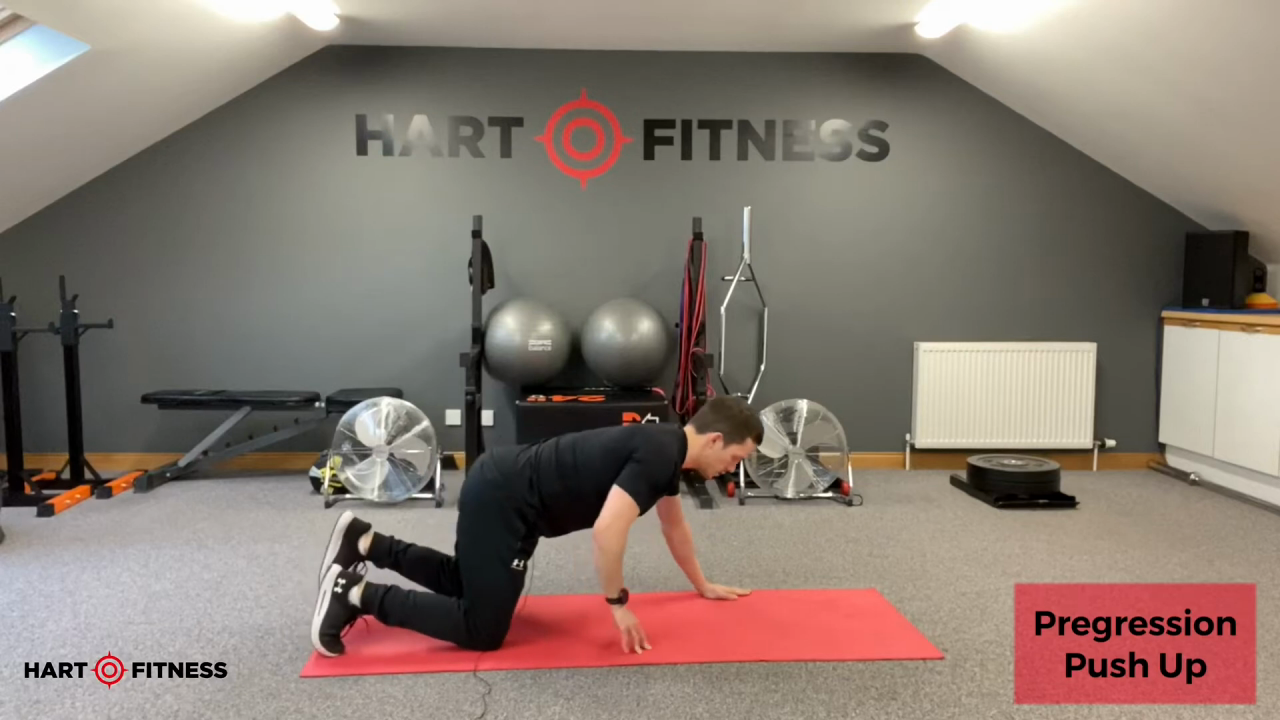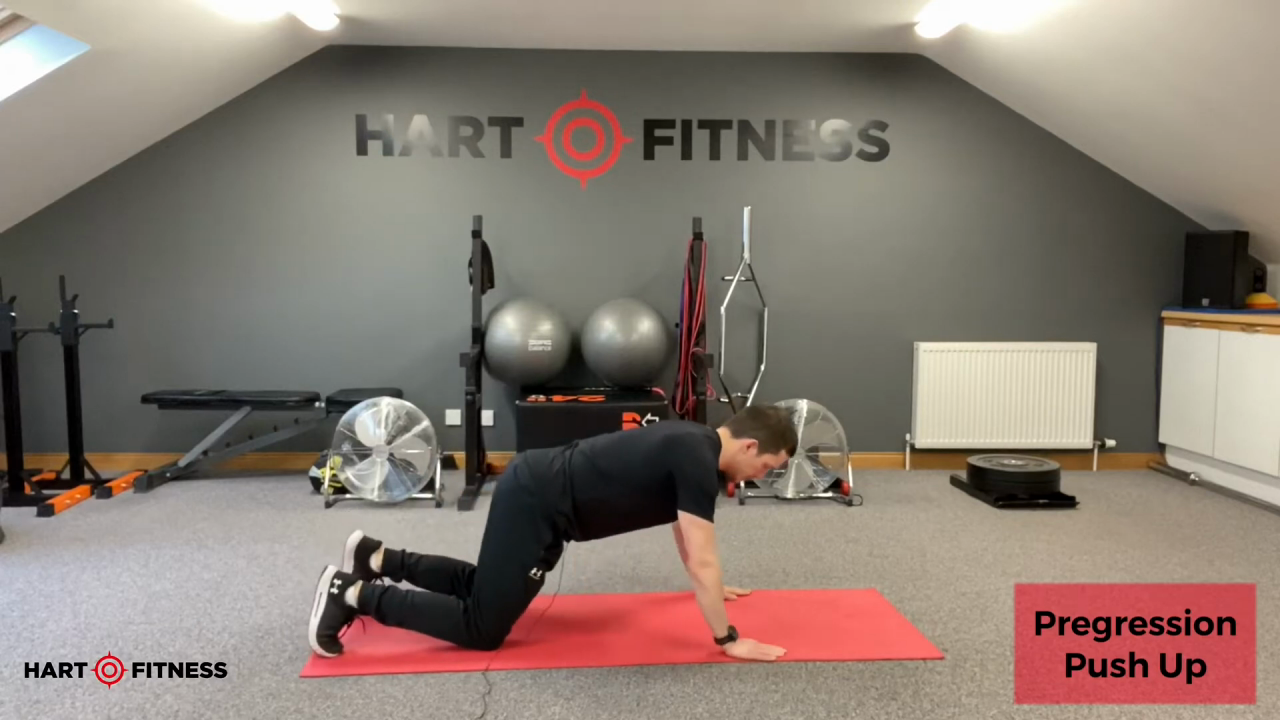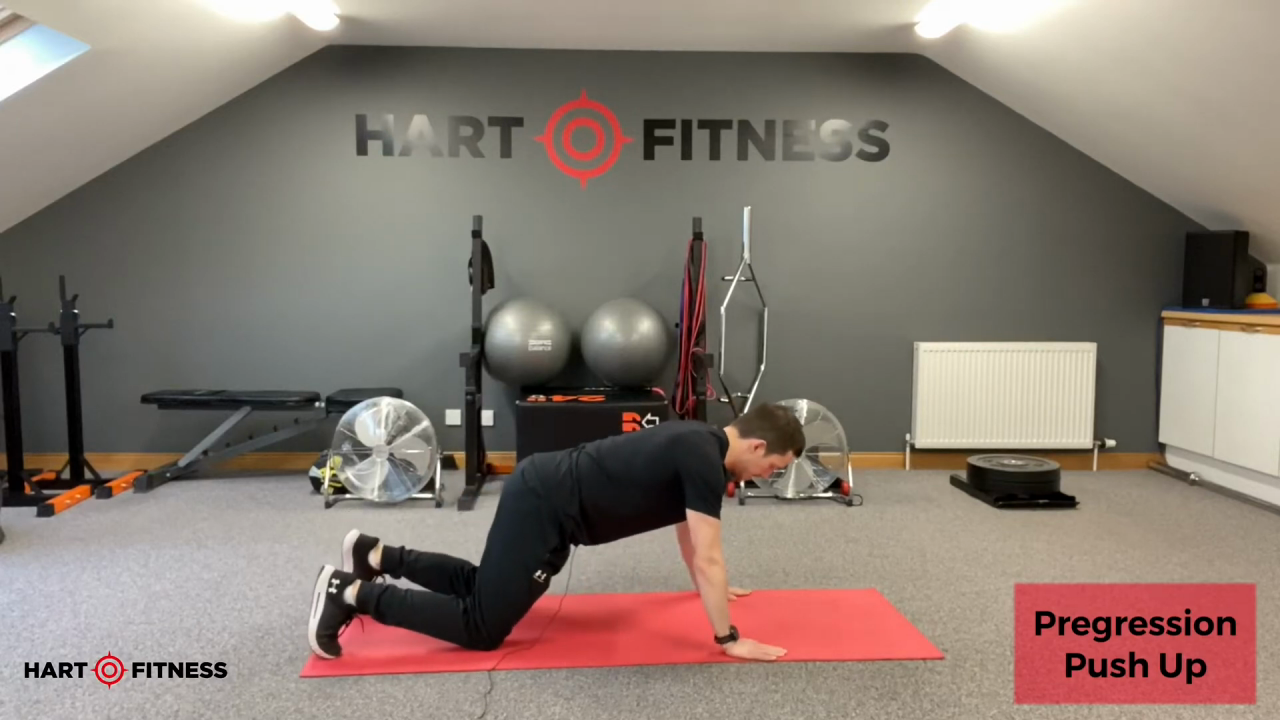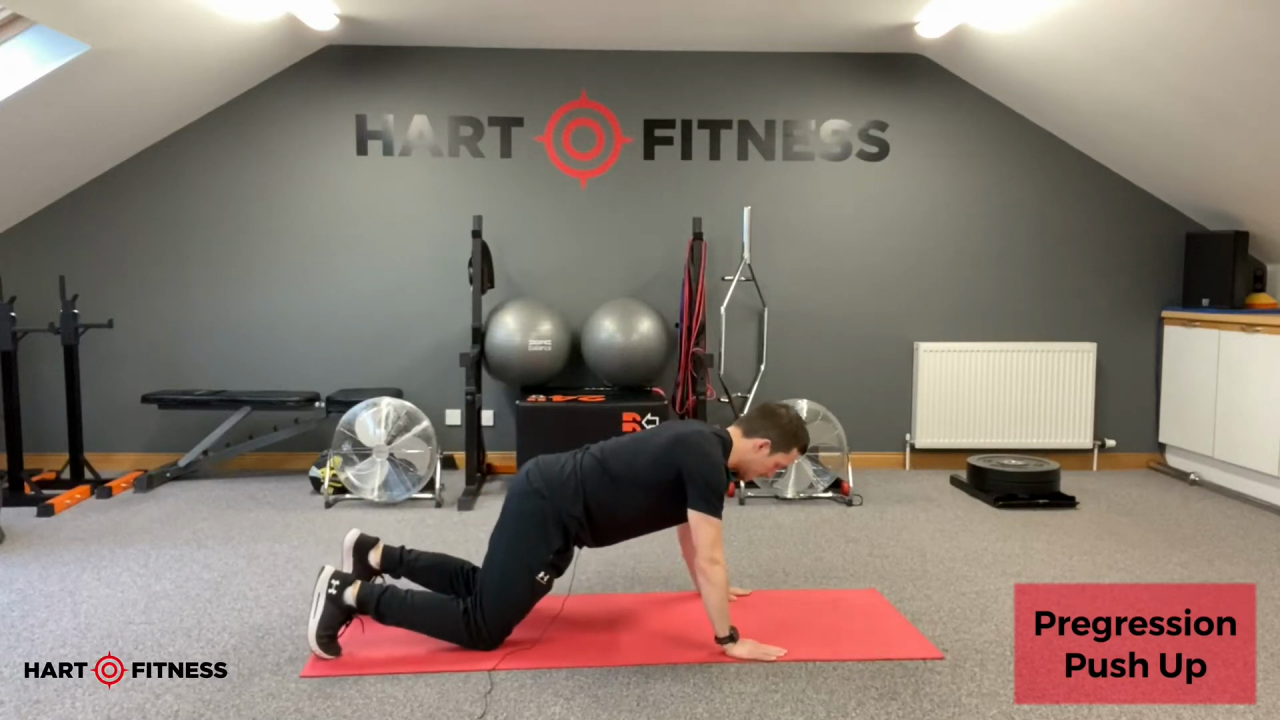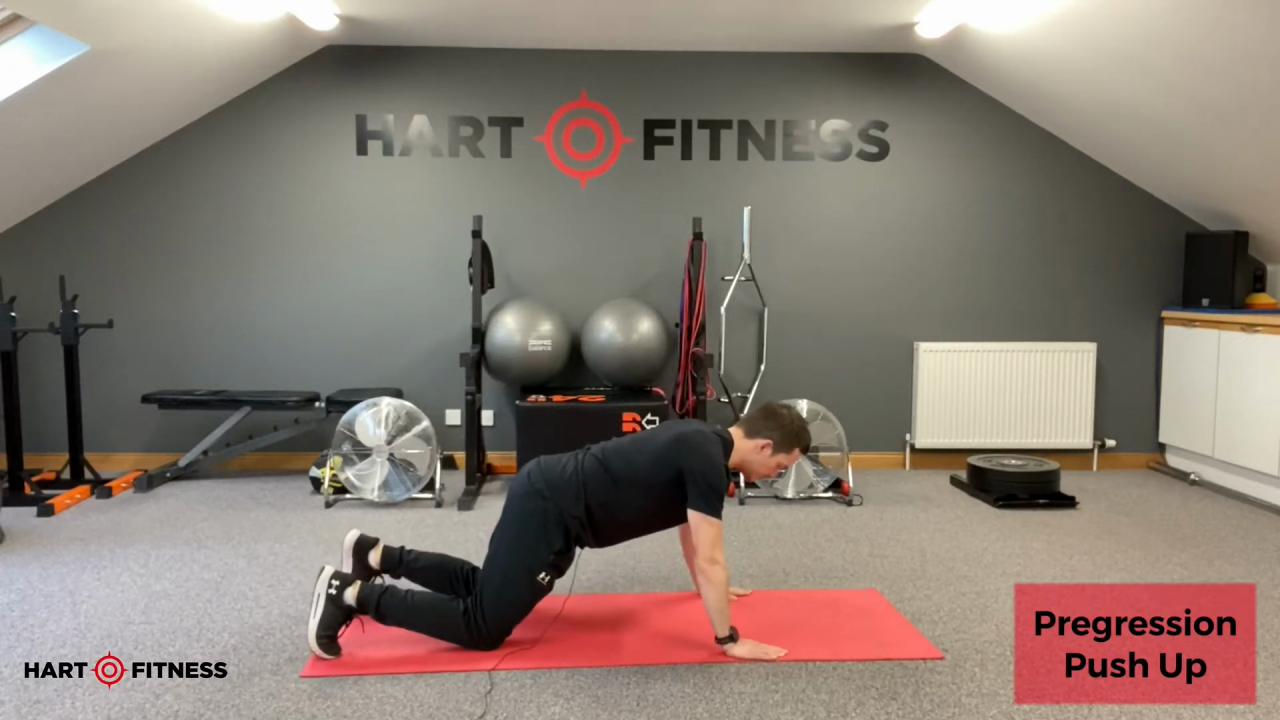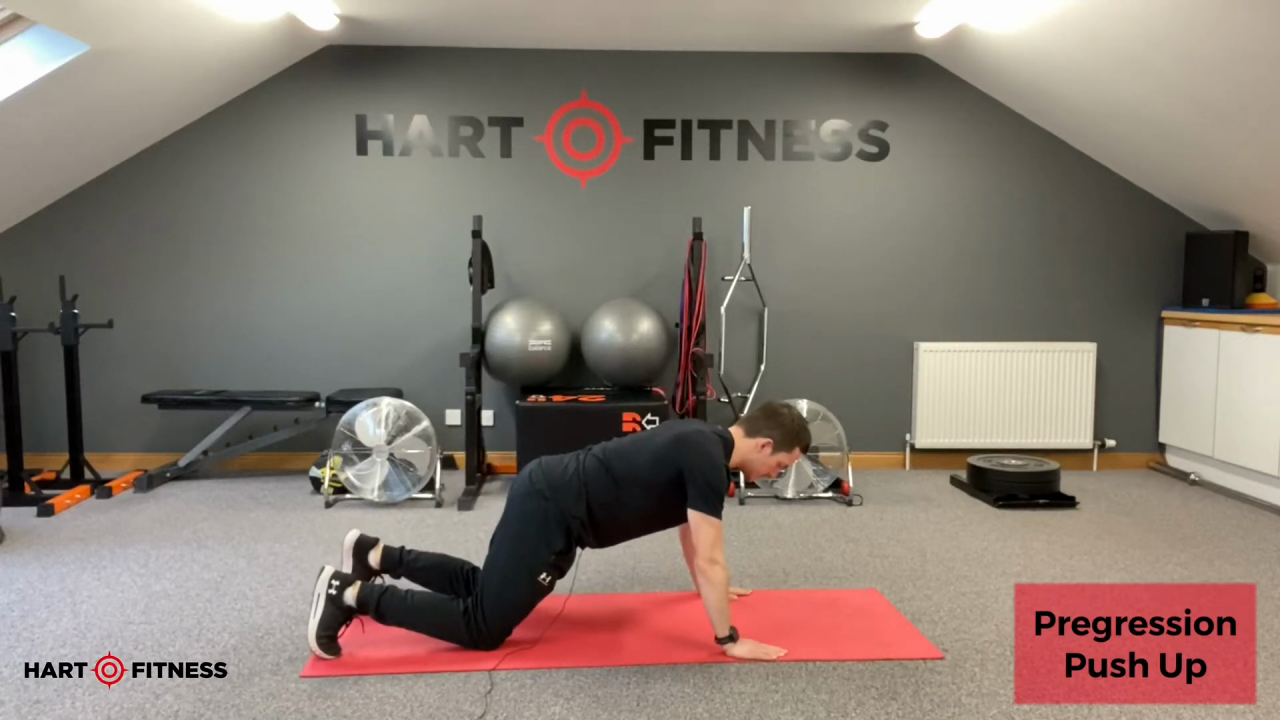
dt=0.7s
person 1, frame 1
left shoulder: (665, 449)
right shoulder: (659, 453)
left elbow: (674, 526)
right elbow: (607, 531)
left wrist: (703, 586)
right wrist: (618, 604)
left hip: (500, 486)
right hip: (501, 498)
left knee: (466, 586)
right knee: (483, 630)
left ankle: (365, 543)
right ankle: (355, 593)
person 1, frame 2
left shoulder: (692, 443)
right shoulder: (698, 462)
left elbow: (683, 530)
right elbow: (702, 560)
left wrist: (709, 587)
right wrist: (728, 640)
left hip: (534, 488)
right hip: (535, 502)
left knee: (485, 588)
right knee: (482, 627)
left ankle: (375, 559)
right ankle: (352, 593)
person 1, frame 3
left shoulder: (699, 442)
right shoulder: (704, 460)
left elbow: (686, 530)
right elbow: (708, 558)
left wrist: (710, 587)
right wrist: (729, 639)
left hip: (542, 492)
right hip: (542, 508)
left knee: (486, 588)
right knee: (482, 627)
left ankle: (376, 557)
right ankle: (350, 593)
person 1, frame 4
left shoulder: (700, 443)
right shoulder: (707, 462)
left elbow: (688, 529)
right elbow: (710, 558)
left wrist: (708, 587)
right wrist: (729, 639)
left hip: (545, 495)
right hip: (547, 510)
left knee: (485, 588)
right knee: (482, 627)
left ankle: (375, 555)
right ankle: (350, 593)
person 1, frame 5
left shoulder: (701, 441)
right shoulder: (708, 460)
left elbow: (689, 529)
right elbow: (709, 559)
left wrist: (712, 588)
right wrist: (729, 639)
left hip: (547, 494)
right hip: (548, 510)
left knee: (486, 589)
right knee: (483, 626)
left ankle: (375, 555)
right ankle: (351, 594)
person 1, frame 6
left shoulder: (701, 440)
right shoulder: (708, 461)
left elbow: (688, 526)
right elbow: (709, 559)
left wrist: (709, 587)
right wrist: (728, 639)
left hip: (546, 495)
right hip: (549, 511)
left knee: (486, 588)
right knee: (483, 626)
left ankle: (373, 555)
right ankle: (350, 593)
